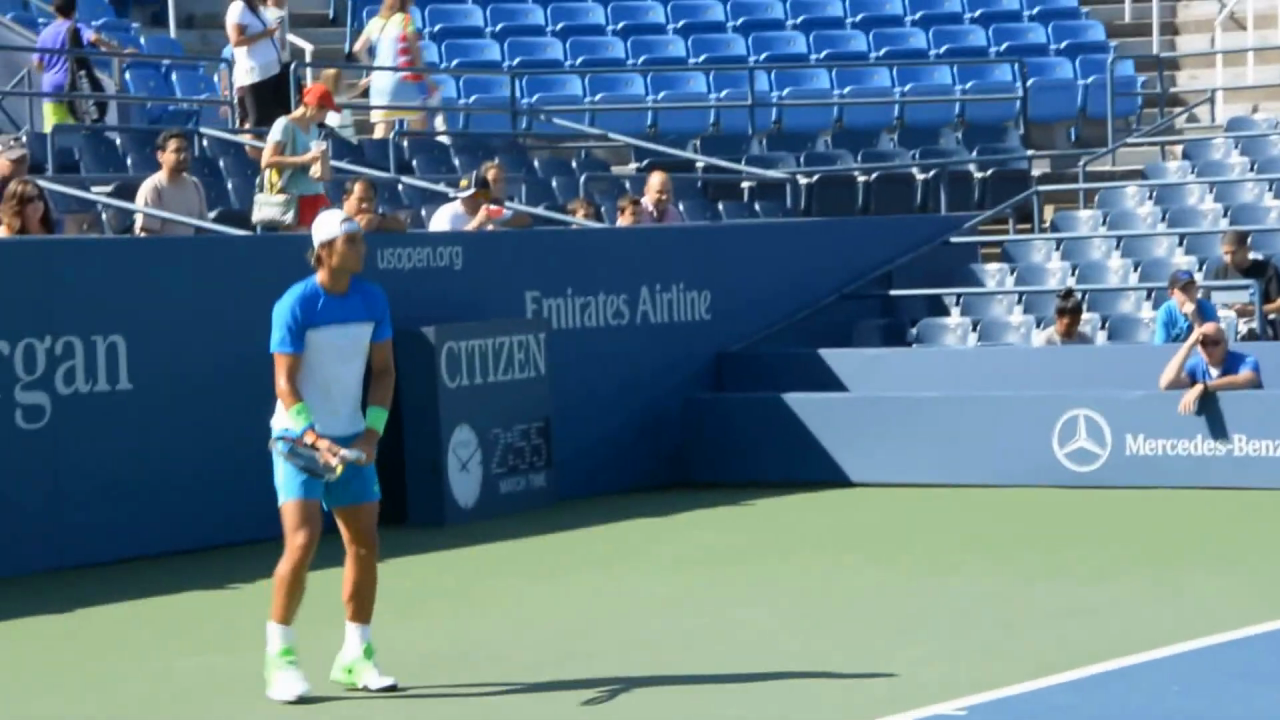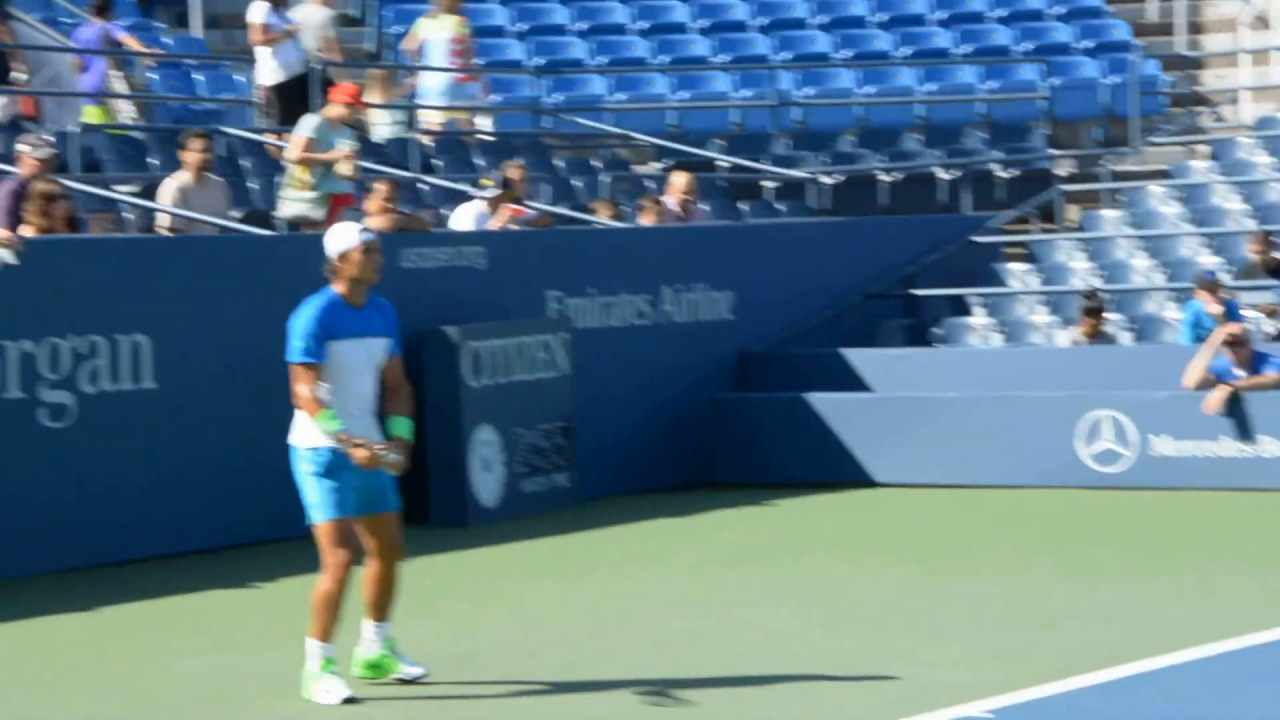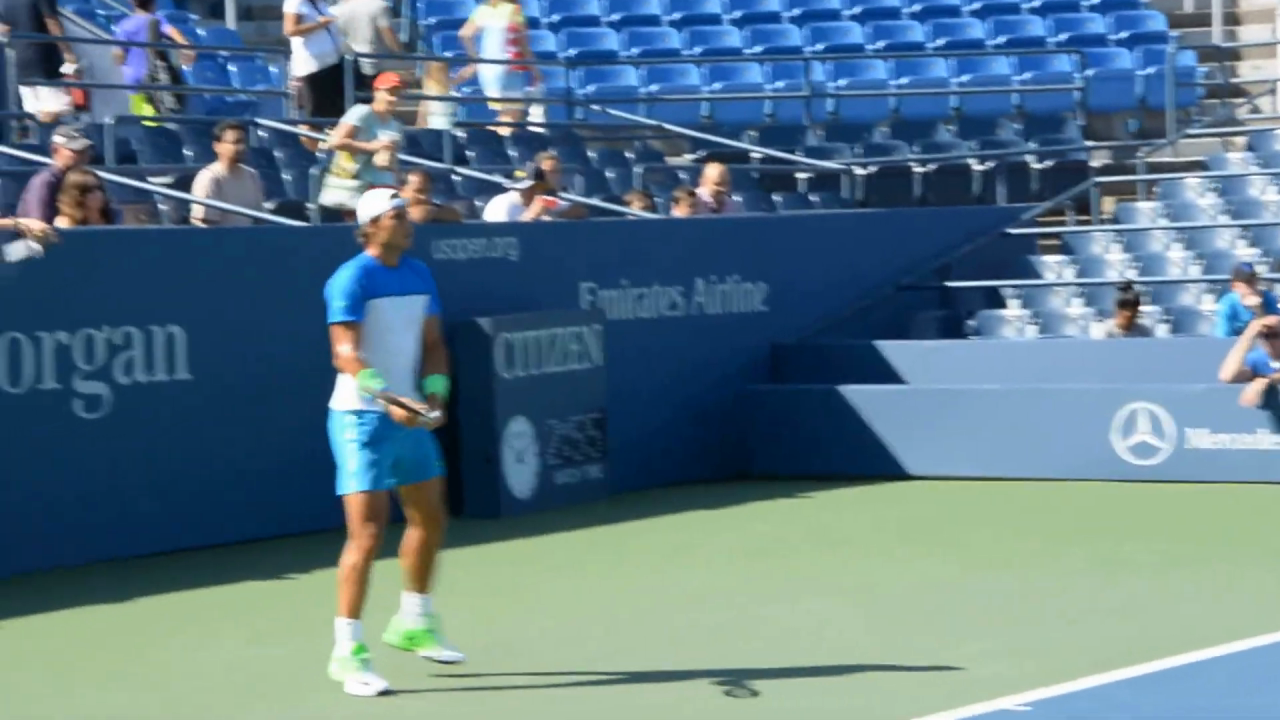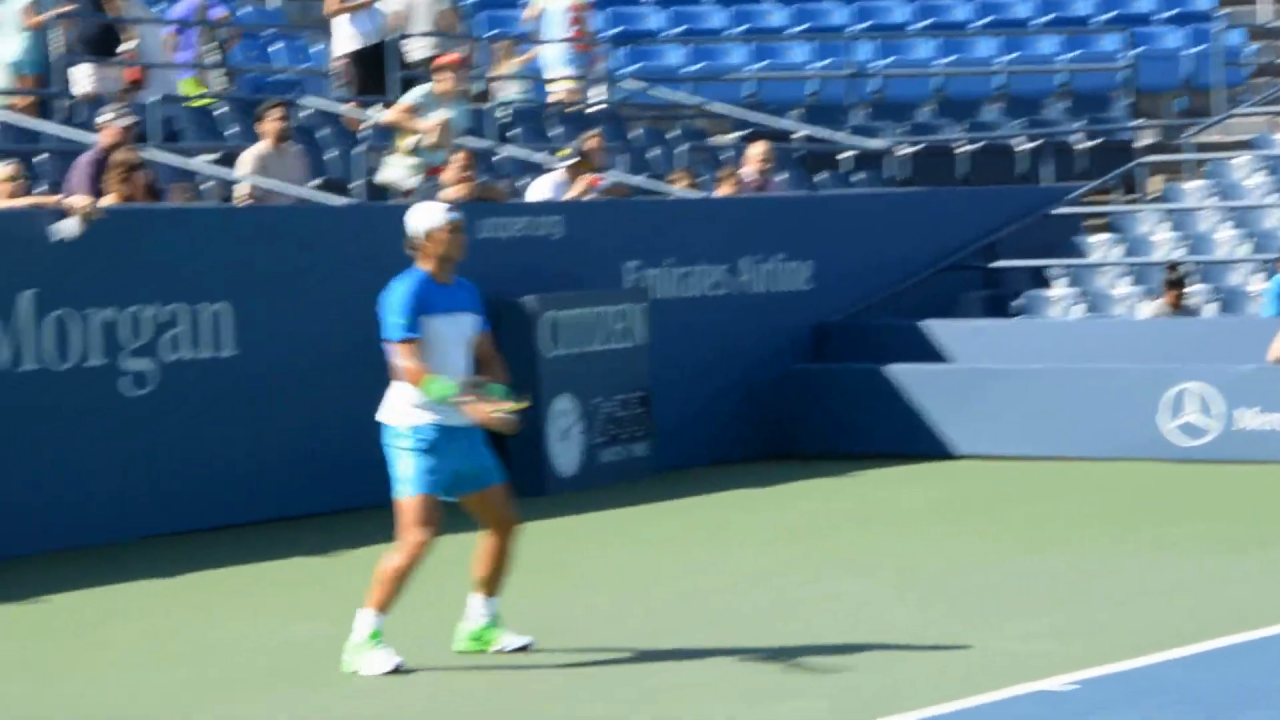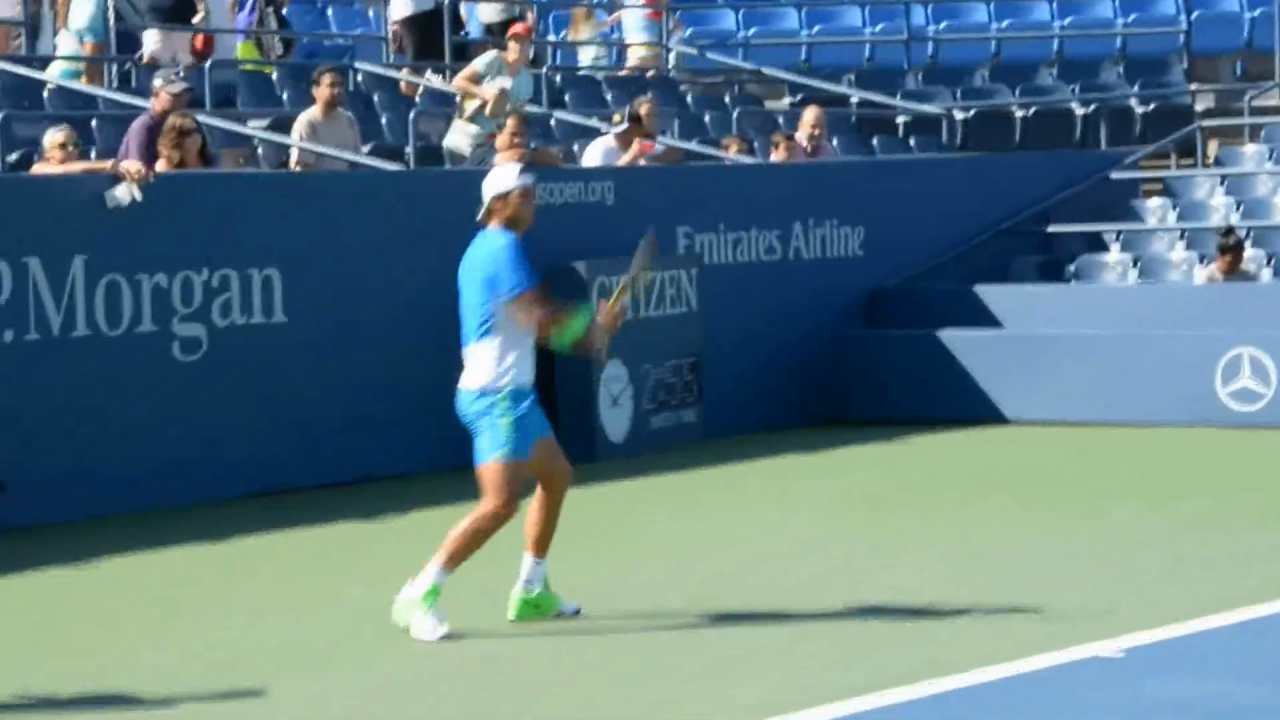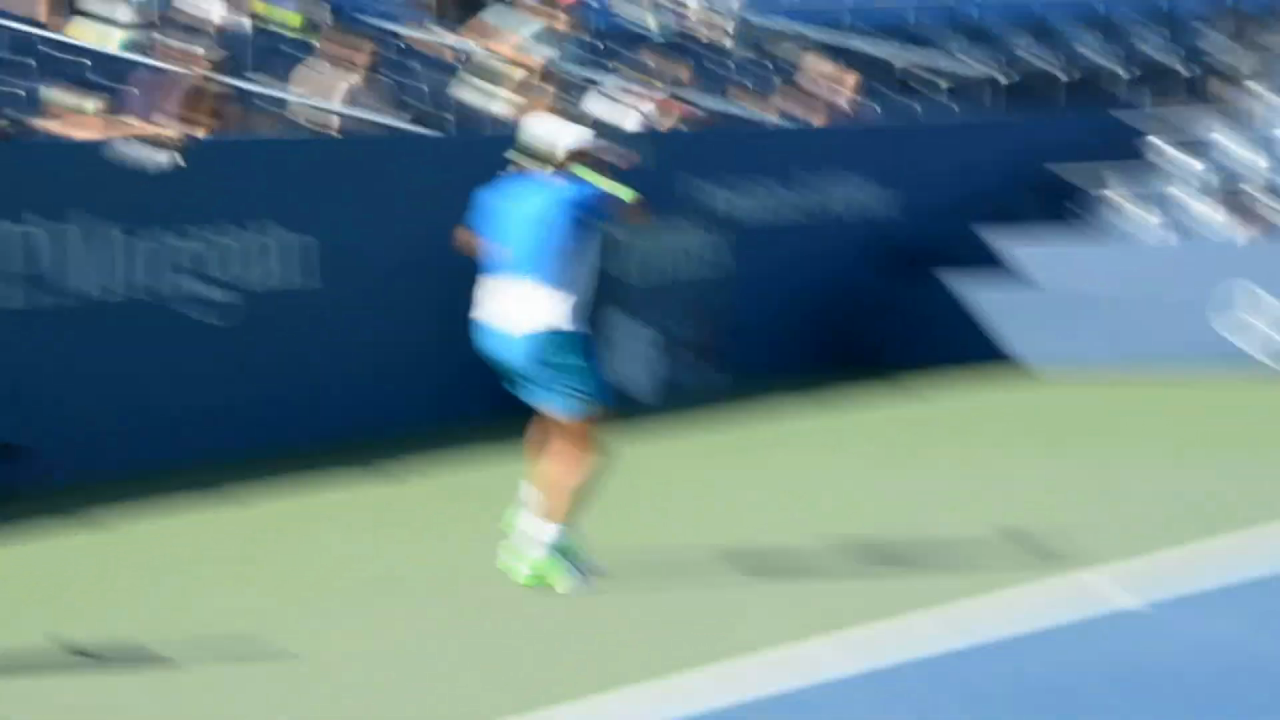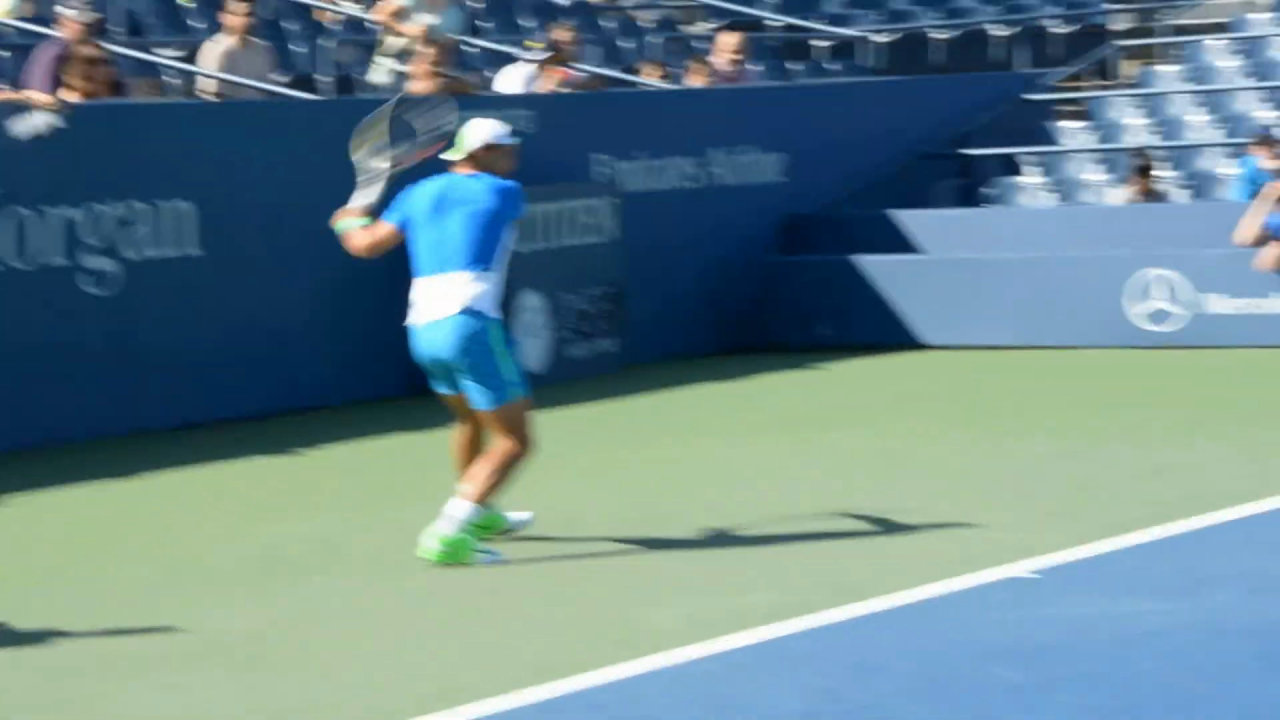
dt=0.2s
person 1, frame 1
left shoulder: (372, 297)
right shoulder: (294, 304)
left elbow: (383, 369)
right elbow: (285, 385)
left wrist: (373, 431)
right wrist: (316, 440)
left hip: (352, 440)
right hip: (299, 440)
left knee: (364, 548)
right knee: (301, 545)
left ankle: (355, 656)
right ankle: (281, 656)
person 1, frame 2
left shoulder: (383, 313)
right shoulder: (312, 316)
left elbow: (395, 384)
right elbow: (304, 394)
left wrist: (400, 439)
right wrist: (348, 444)
left hip: (369, 449)
right hip: (321, 451)
left knee: (387, 551)
right knee: (339, 559)
left ankle: (375, 650)
right ankle: (317, 668)
person 1, frame 3
left shoulder: (420, 274)
right shoulder: (350, 279)
left elbow: (434, 344)
right elbow: (346, 355)
left wrist: (434, 395)
right wrist: (391, 400)
left hip: (408, 419)
right hip: (361, 418)
left knee: (430, 521)
right knee: (367, 534)
left ankle: (414, 623)
right ankle: (348, 652)
person 1, frame 4
left shoulder: (466, 293)
right shoulder: (404, 293)
left elbow: (488, 359)
right elbow: (409, 368)
left wrist: (495, 400)
right wrist: (469, 402)
left hip: (460, 431)
right hip: (415, 431)
left knee: (503, 521)
right knee: (417, 538)
left ankle: (480, 625)
right ankle: (363, 639)
person 1, frame 5
left shoulder: (490, 249)
right shoulder: (503, 247)
left elbow: (533, 321)
right elbow: (542, 317)
left wrist: (582, 334)
right wrist: (592, 318)
left hip: (511, 393)
right hip: (495, 394)
left knee: (557, 477)
right knee: (499, 503)
left ankle: (532, 592)
right ankle: (420, 595)
person 1, frame 6
left shoulder: (497, 195)
right shoulder: (577, 194)
left elbow: (473, 243)
right elbow: (614, 209)
left hip: (496, 328)
right hip: (548, 335)
left knee: (555, 423)
right knee: (581, 446)
left ankle: (535, 531)
right ankle: (541, 548)
person 1, frame 7
left shoulder: (418, 193)
right shoulder: (506, 192)
left elbow: (366, 245)
left wrist: (347, 222)
left hip: (423, 330)
right hip: (469, 325)
left knee: (474, 412)
right knee: (514, 442)
left ankle: (478, 514)
right ankle: (448, 534)
